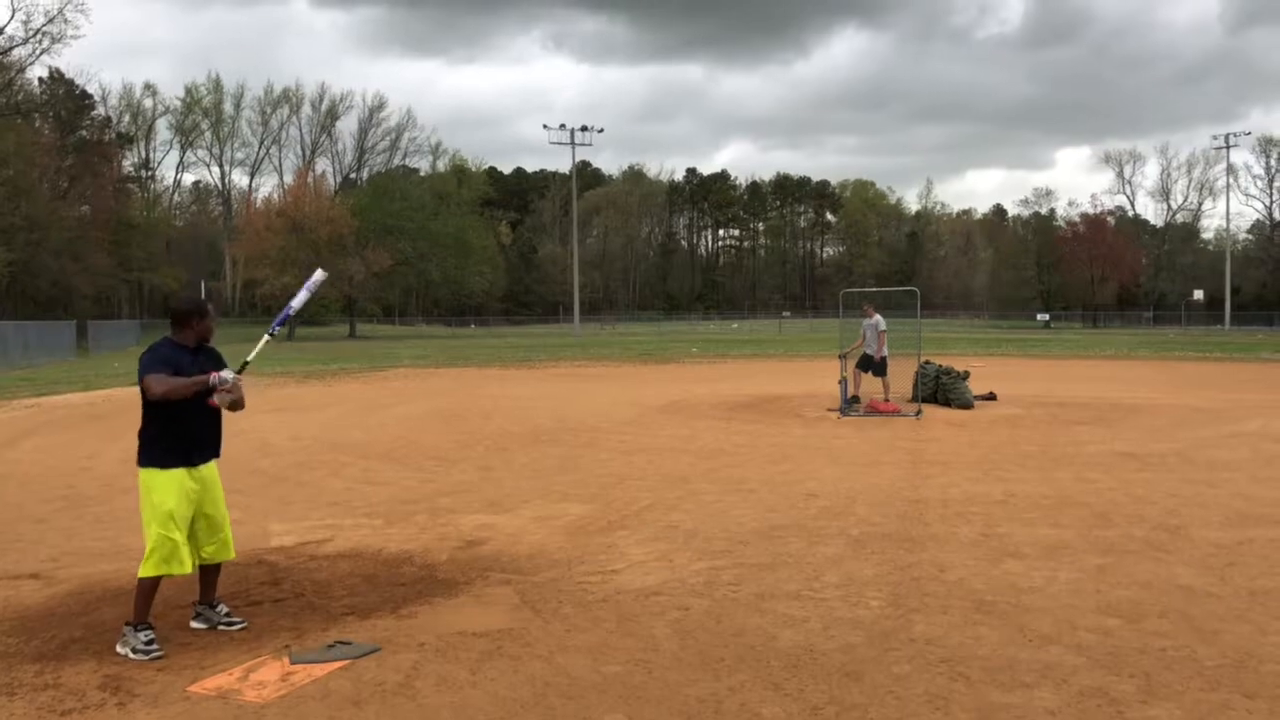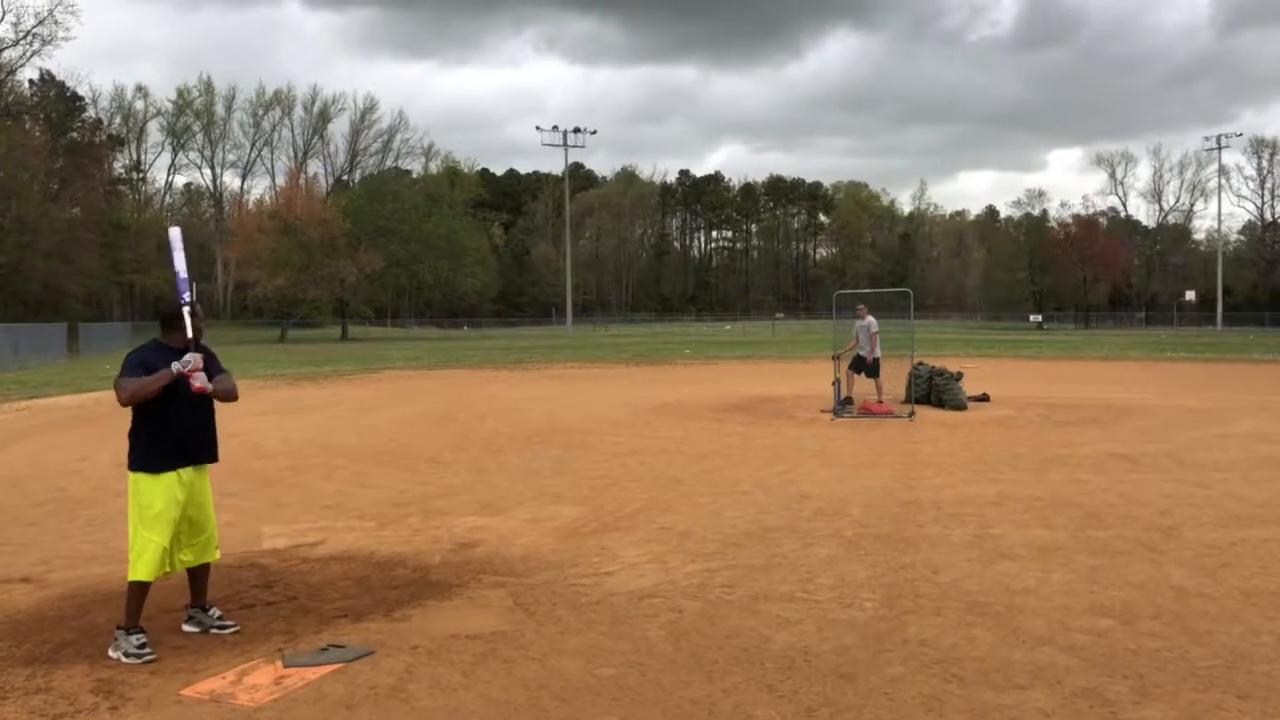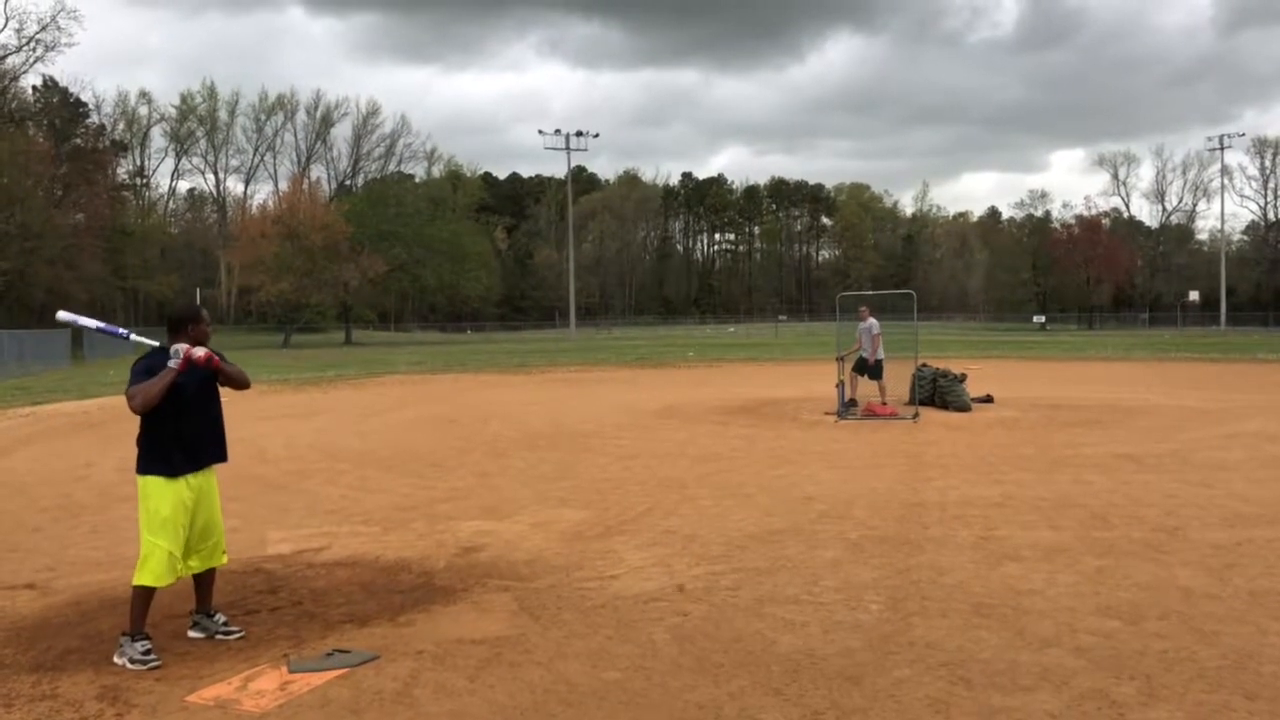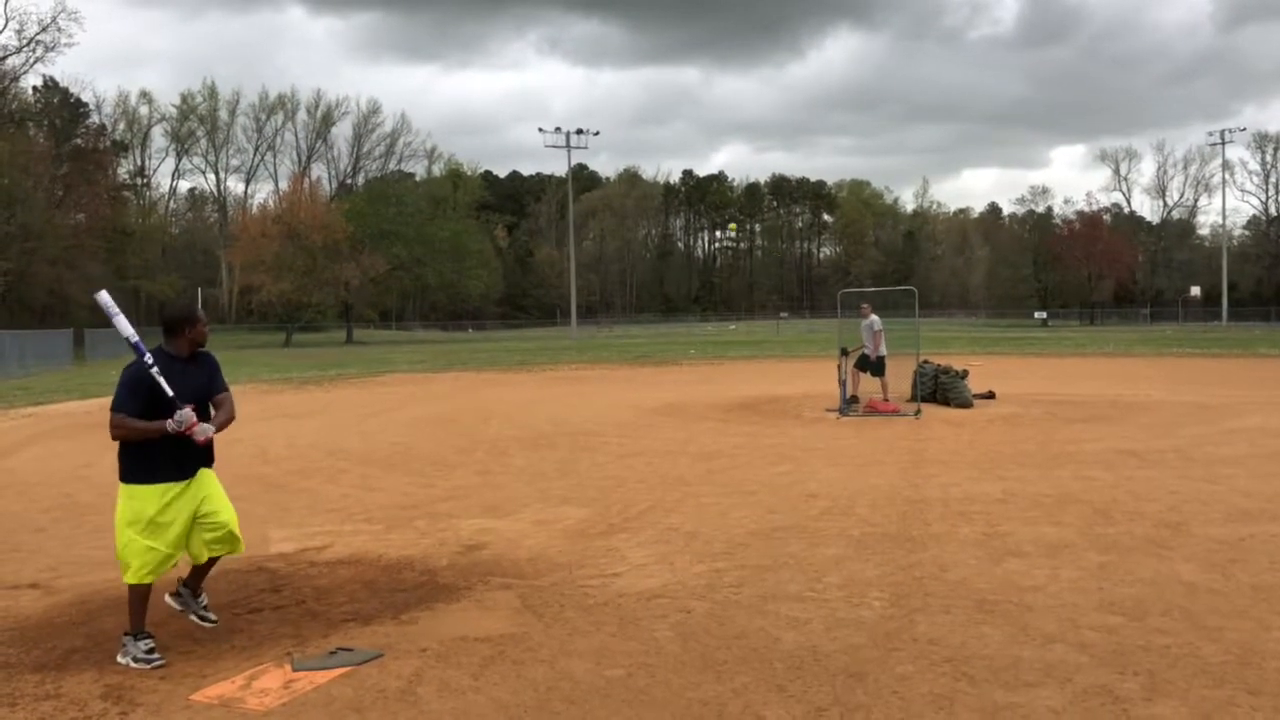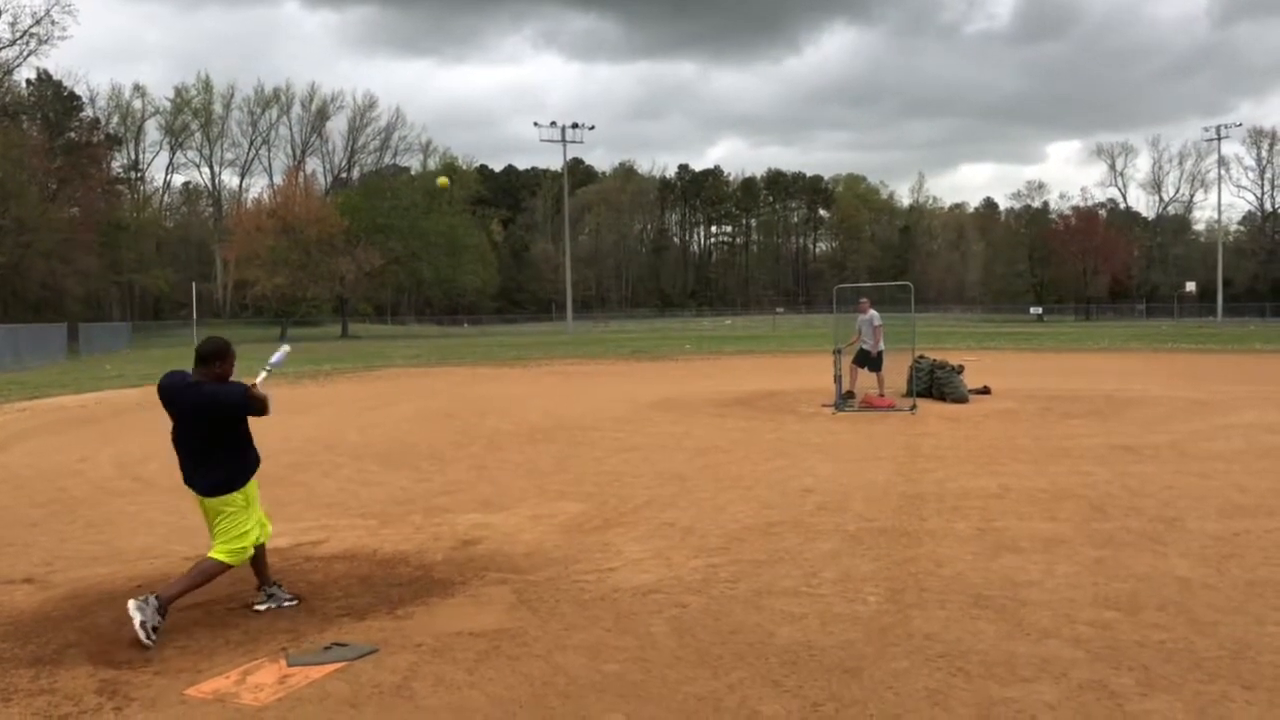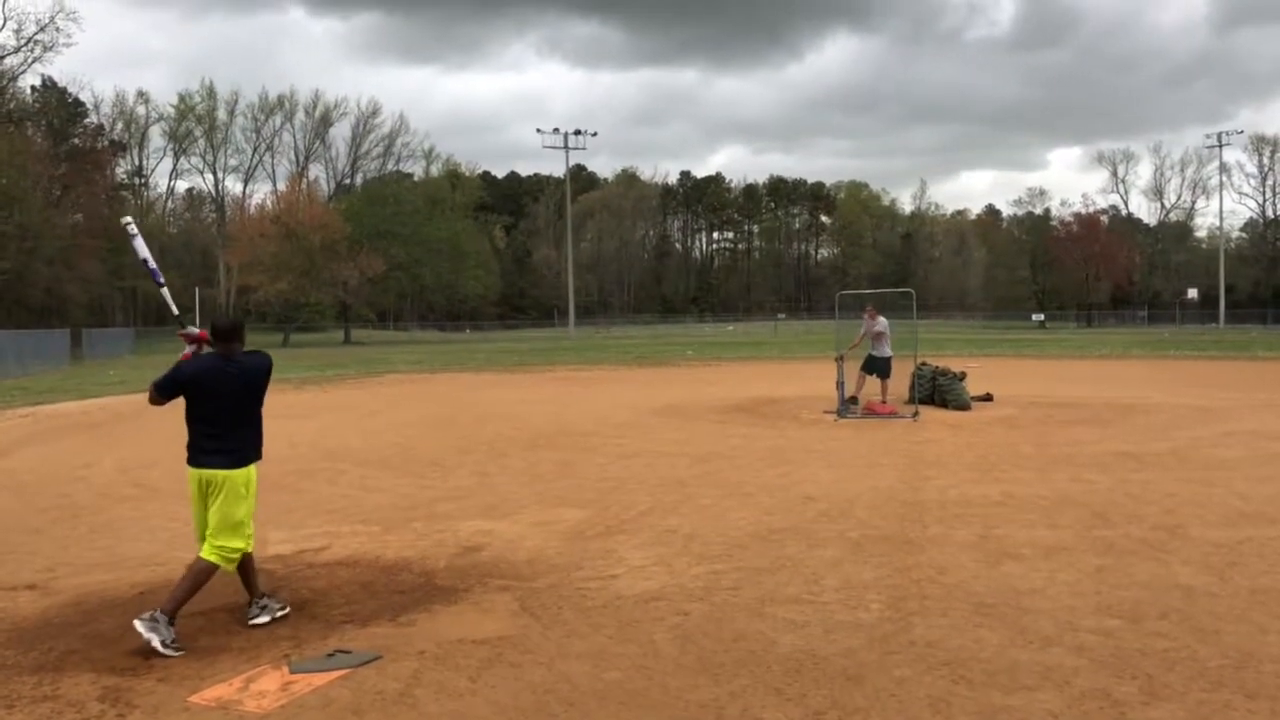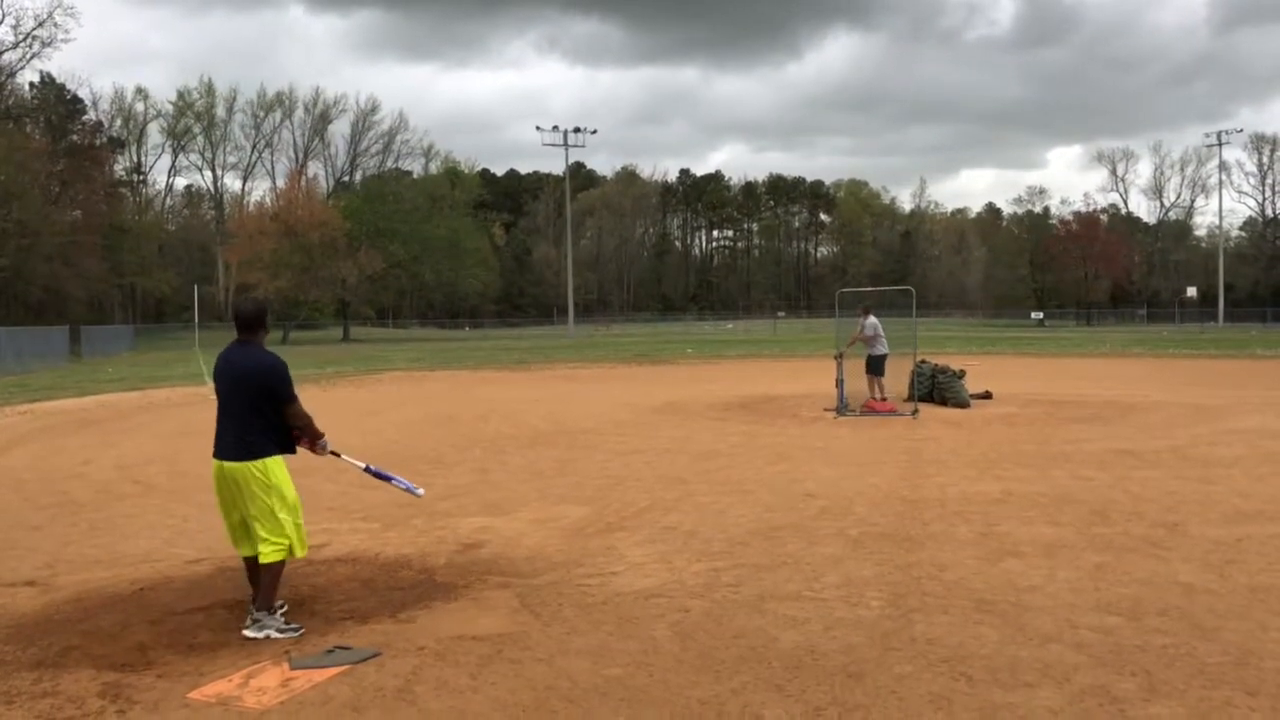
dt=0.7s
person 1, frame 1
left shoulder: (210, 355)
right shoulder: (157, 355)
left elbow: (238, 398)
right elbow: (159, 390)
left wrist: (228, 397)
right wrist: (210, 381)
left hip: (203, 463)
right hip: (164, 467)
left knee: (215, 537)
right knee: (163, 547)
left ankle: (206, 608)
right ankle: (135, 629)
person 1, frame 2
left shoulder: (203, 356)
right shoulder: (142, 358)
left elbow: (231, 391)
right elbow: (125, 395)
left wrist: (209, 386)
right wrist: (174, 371)
left hip: (196, 465)
right hip: (154, 470)
left knee: (201, 539)
right knee: (149, 550)
left ankle: (198, 611)
right ankle: (127, 633)
person 1, frame 3
left shoulder: (205, 360)
right shoulder: (149, 363)
left elbow: (243, 382)
right elbow: (138, 403)
left wrist: (214, 362)
right wrist: (173, 367)
left hip: (202, 470)
right hip: (163, 475)
left knee: (207, 544)
right knee: (157, 556)
left ankle: (203, 617)
right ankle: (132, 639)
person 1, frame 4
left shoulder: (206, 363)
right shoulder: (142, 371)
left elbow: (227, 408)
right elbow: (118, 428)
left wrist: (209, 428)
right wrist: (170, 427)
left hip: (196, 471)
right hip: (149, 481)
left knee: (224, 526)
right knee: (145, 558)
left ankle: (188, 591)
right ankle: (135, 638)
person 1, frame 5
left shoulder: (169, 384)
right shoulder: (230, 396)
right elbow: (262, 406)
left hip: (201, 478)
right hip: (230, 485)
left knee: (253, 527)
right knee: (228, 552)
left ankle: (267, 590)
right ankle: (155, 603)
person 1, frame 6
left shoulder: (191, 369)
right shoulder: (259, 364)
left elbow: (156, 397)
right wrist: (206, 340)
left hip: (200, 467)
right hip: (235, 469)
left knee: (233, 536)
right knee: (219, 547)
left ankle: (258, 602)
right ankle: (161, 616)
person 1, frame 7
left shoulder: (224, 360)
right shoulder: (269, 364)
right elbow: (296, 416)
left wrist: (293, 433)
right wrist: (317, 438)
left hip: (225, 459)
right hip: (259, 461)
left knee: (250, 531)
right knee: (277, 535)
left ankle: (261, 602)
right ankle: (262, 616)
